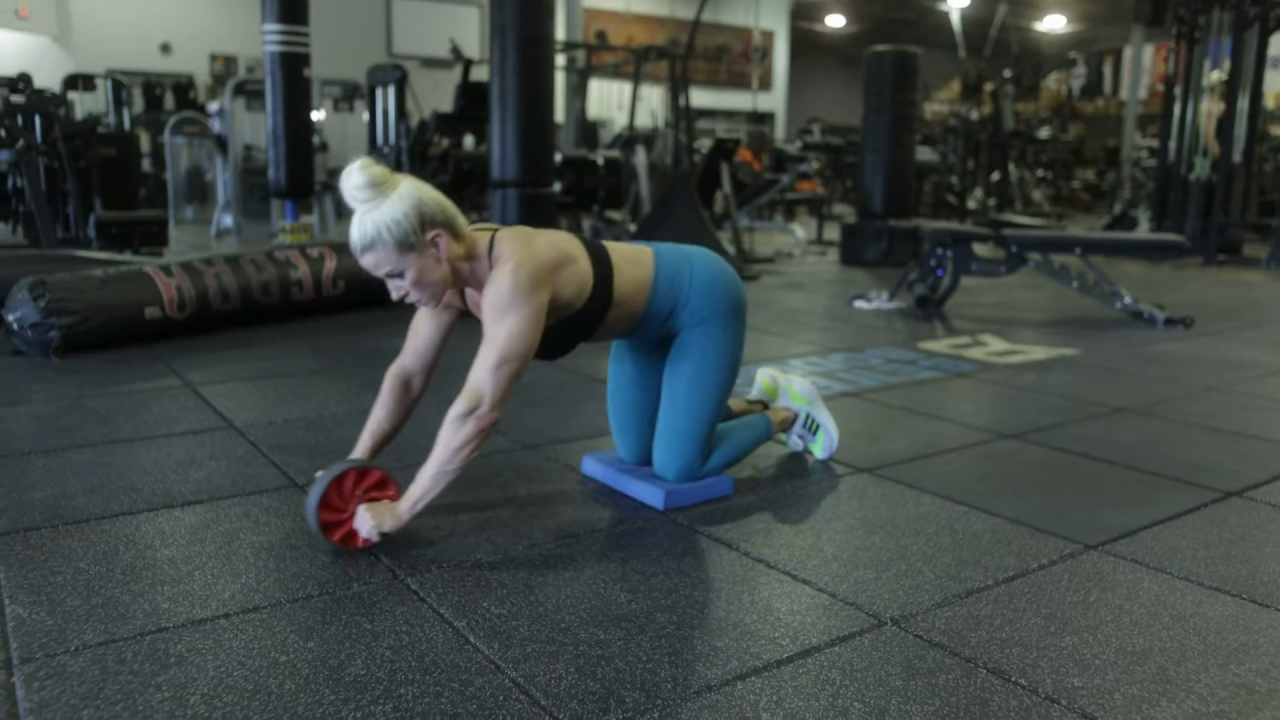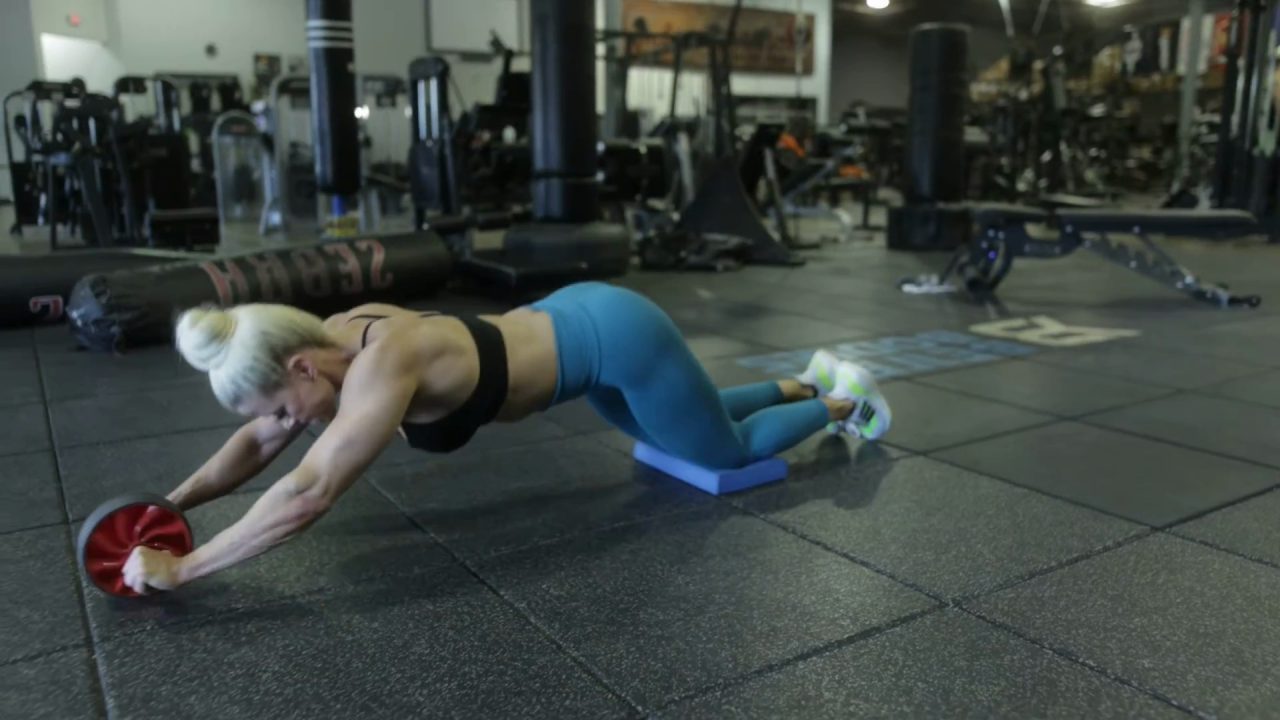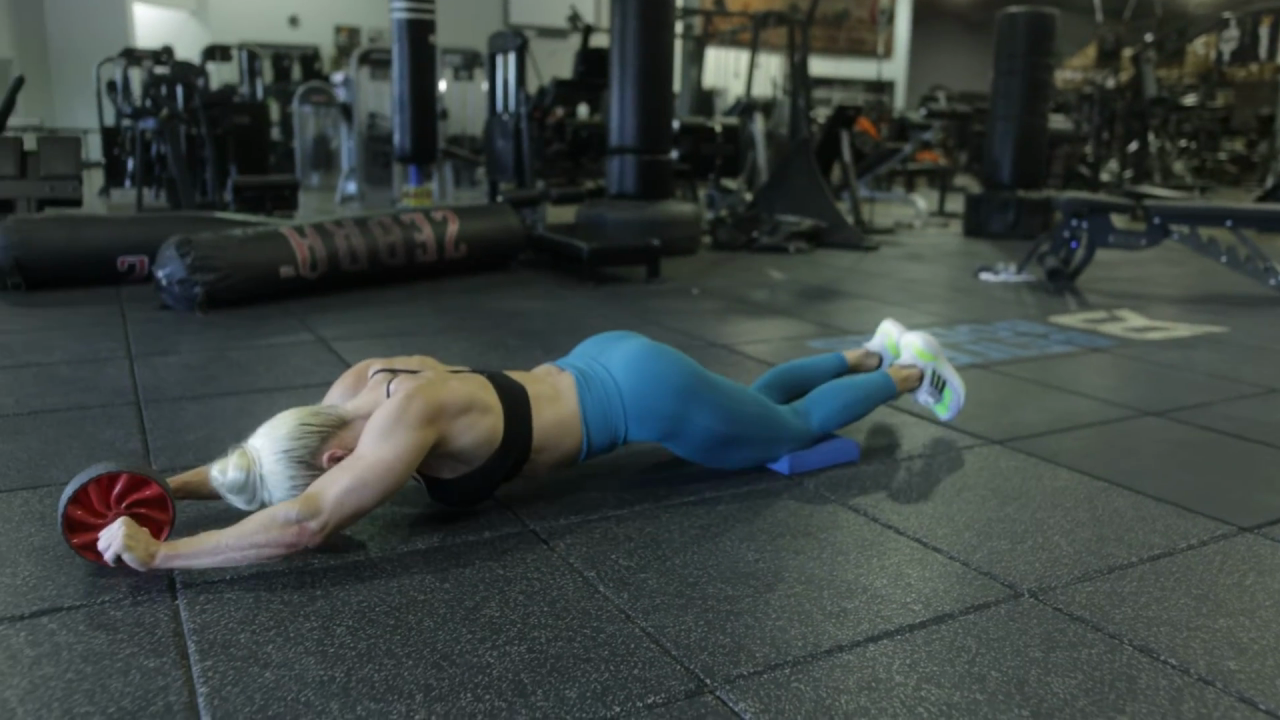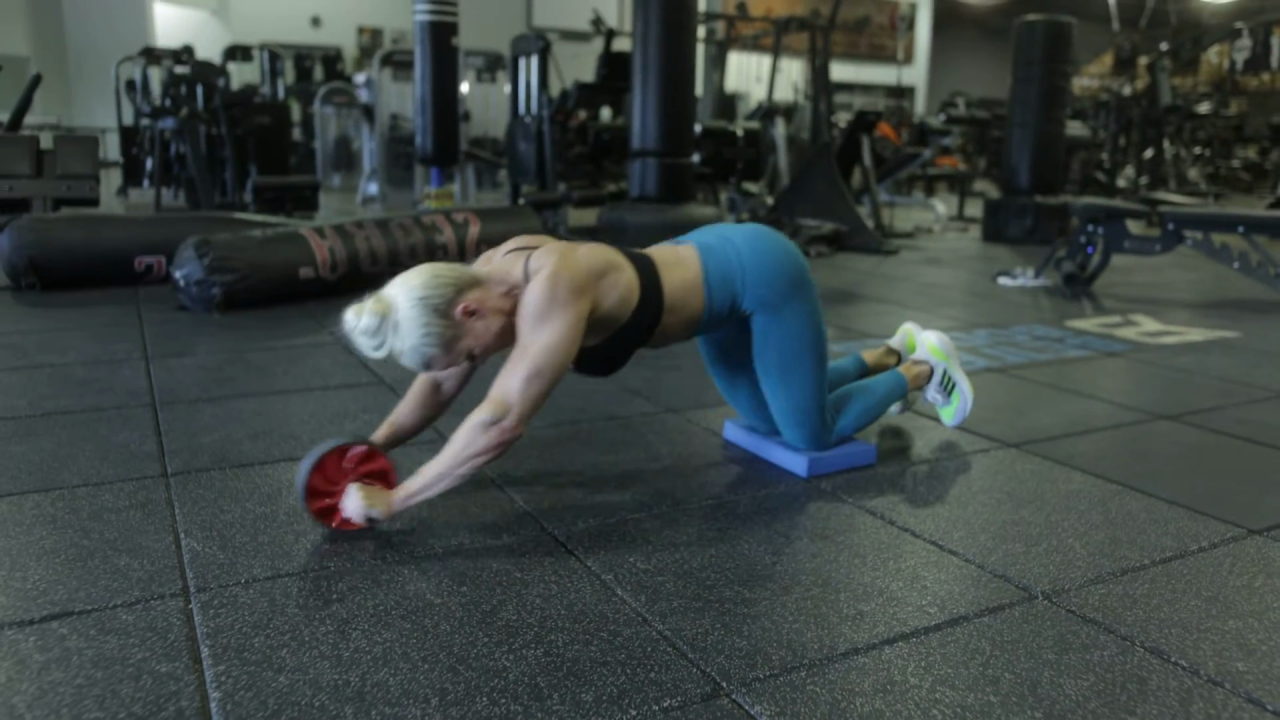
dt=0.7s
person 1, frame 1
left shoulder: (515, 273)
right shoulder: (453, 266)
left elbow: (479, 411)
right elbow: (407, 374)
left wrist: (400, 510)
right wrist: (356, 464)
left hip: (701, 297)
right hip: (650, 304)
left knee: (680, 468)
right knee: (639, 454)
left ankle: (785, 413)
right ankle: (755, 398)
person 1, frame 2
left shoulder: (382, 362)
right shoulder: (335, 339)
left elbow: (305, 496)
right elbow: (256, 443)
left wrist: (178, 569)
right wrist: (168, 506)
left hip: (618, 335)
right hip: (578, 320)
left knee: (726, 456)
right knee: (677, 439)
left ankle: (842, 401)
right ankle: (801, 383)
person 1, frame 3
left shoulder: (404, 420)
right shoulder: (361, 386)
left elbow: (302, 526)
right elbow: (273, 466)
left wrist: (158, 551)
right wrist: (168, 485)
left hip: (643, 393)
right hip: (606, 365)
left knee: (794, 432)
right knee: (755, 401)
left ankle: (909, 371)
right ankle: (869, 353)
person 1, frame 4
left shoulder: (551, 290)
right shoulder: (488, 276)
left elbow: (500, 423)
right elbow: (438, 384)
left wrist: (393, 498)
right wrist: (374, 445)
left hip: (761, 274)
right hip: (715, 269)
left knee: (812, 434)
right knee: (768, 422)
left ankle: (920, 369)
right ankle: (887, 355)
